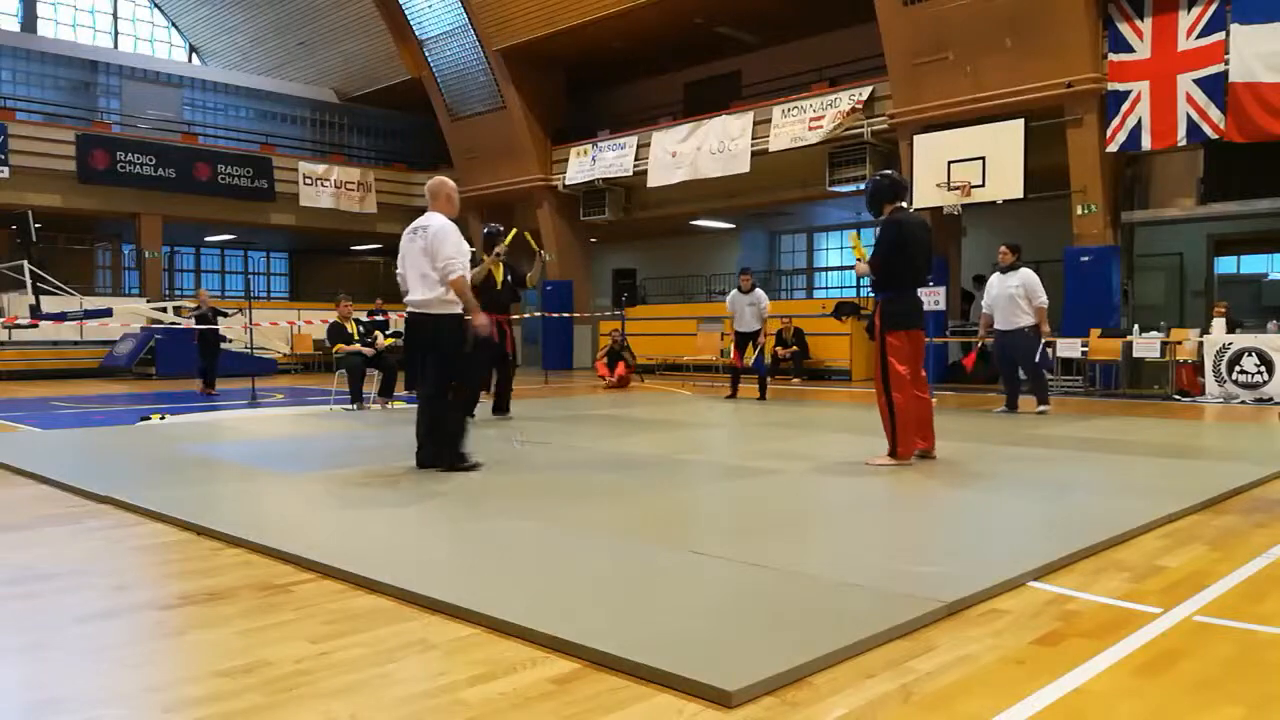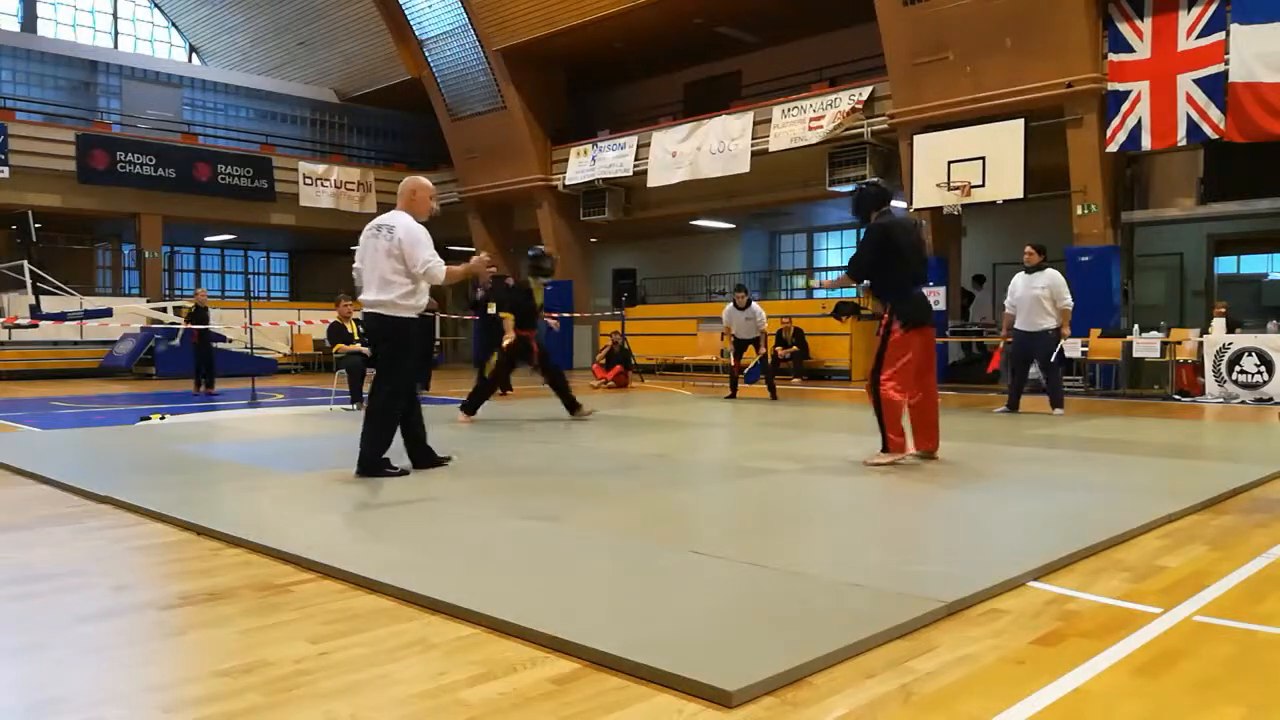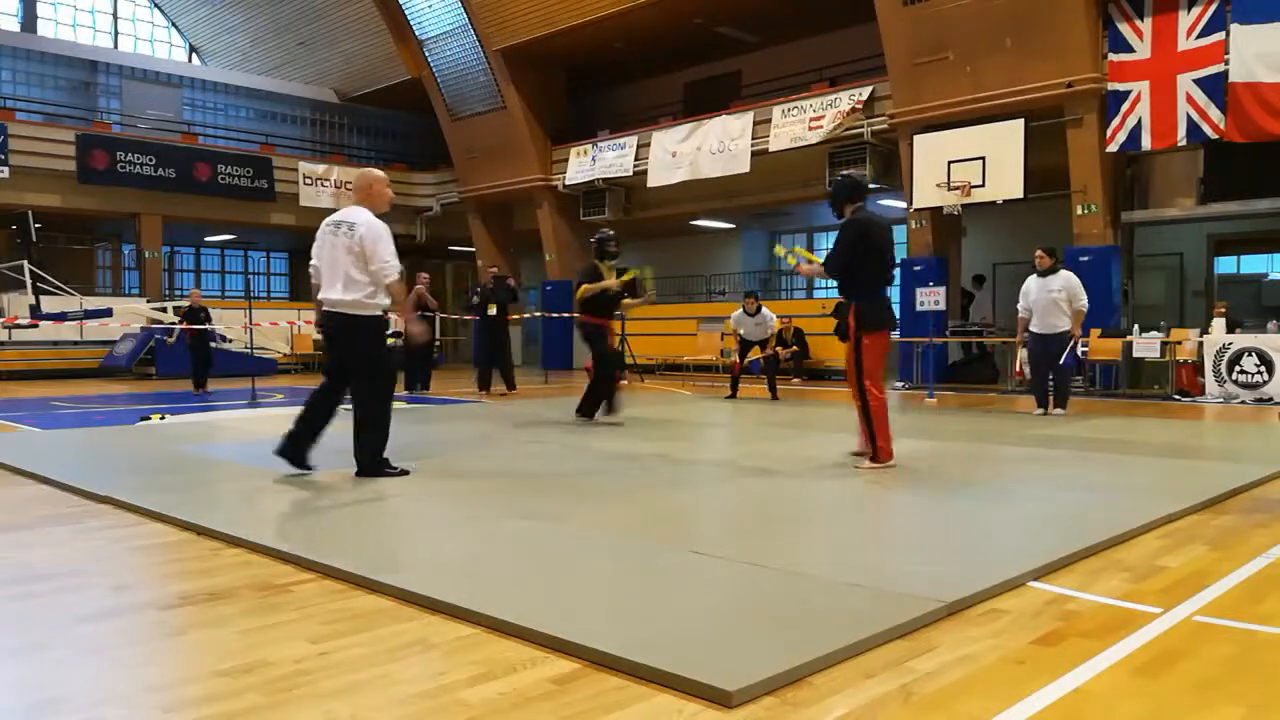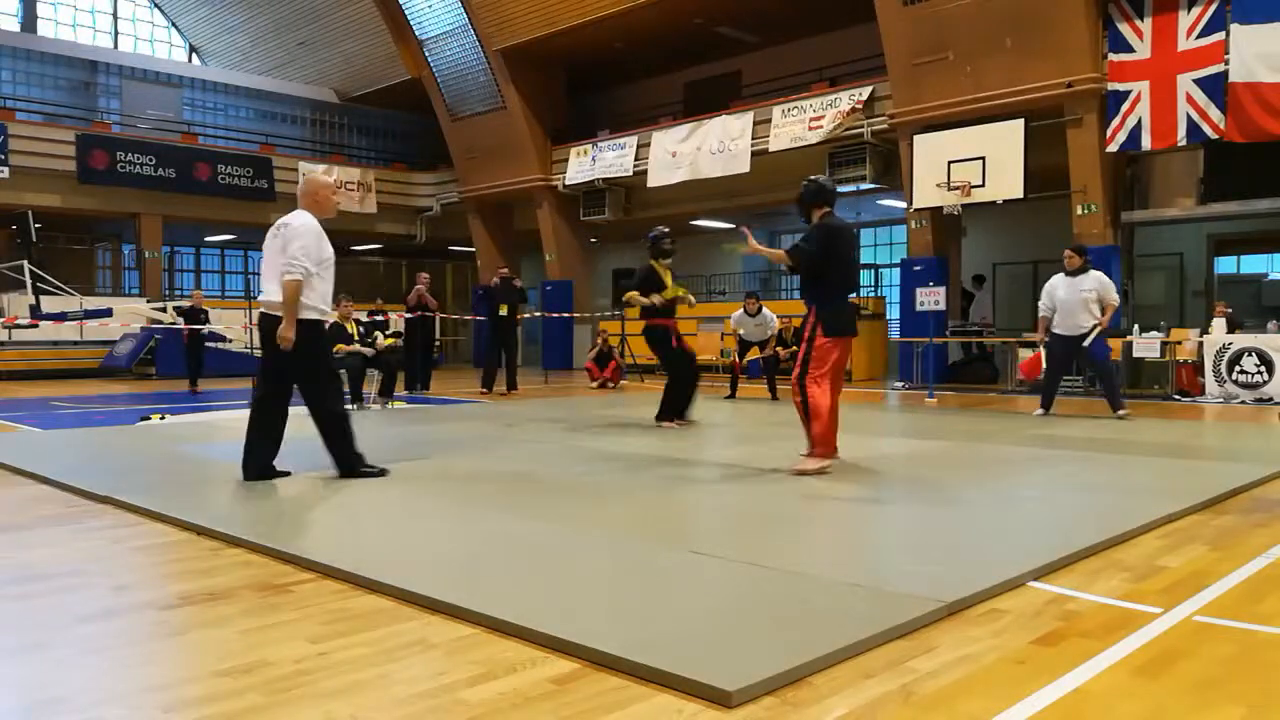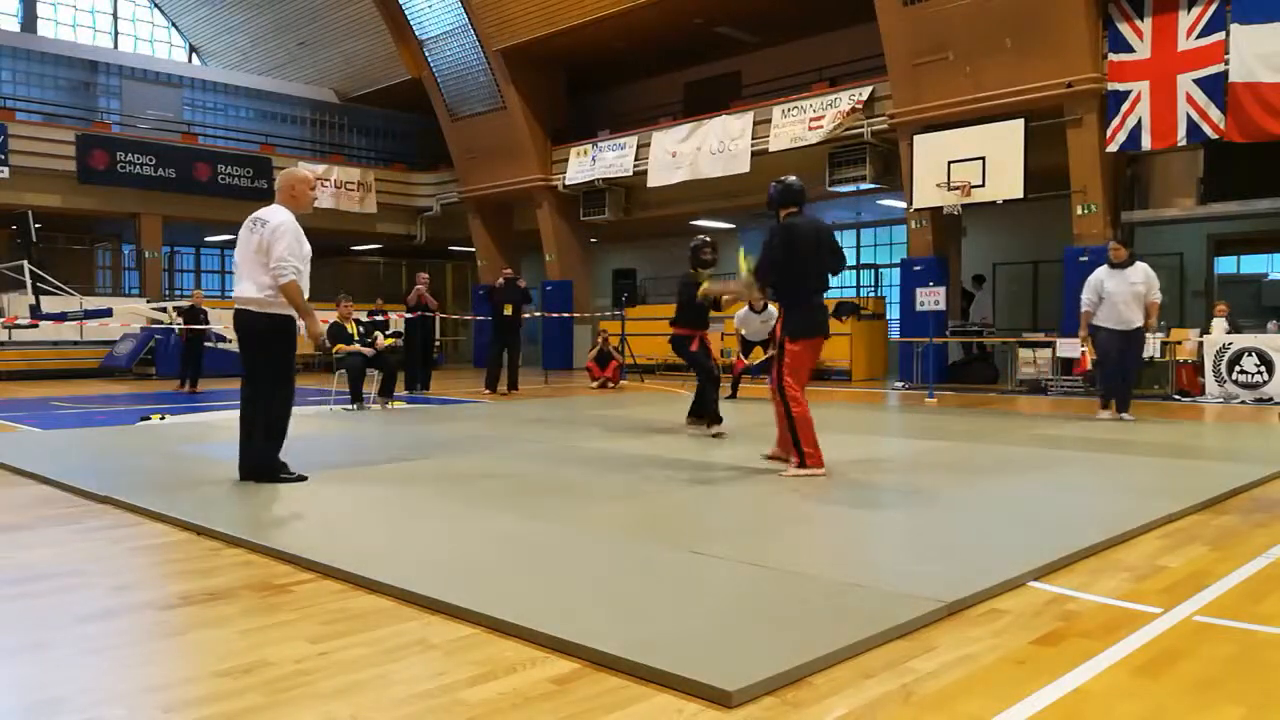
dt=0.4s
person 1, frame 1
left shoulder: (411, 230)
right shoulder: (444, 227)
left elbow: (404, 278)
right elbow: (454, 276)
right wrist: (476, 312)
left hip: (416, 315)
right hip: (443, 317)
left knee: (431, 385)
right knee: (454, 385)
left ankle: (428, 453)
right ankle: (449, 454)
person 1, frame 2
left shoulder: (373, 226)
right shoulder: (412, 230)
left elbow: (359, 273)
right elbow: (434, 273)
right wrist: (470, 268)
left hip: (374, 316)
right hip: (397, 320)
left knee: (403, 386)
right knee: (391, 389)
left ankle: (421, 453)
right ankle: (371, 460)
person 1, frame 3
left shoulder: (330, 223)
right shoulder: (372, 225)
left elbow: (316, 272)
right elbow: (390, 277)
left wrist: (320, 310)
right wrist: (410, 317)
left hip: (333, 316)
right hip: (361, 319)
left knee: (334, 384)
right knee: (374, 391)
left ankle: (295, 445)
right ankle: (370, 461)
person 1, frame 4
left shoulder: (281, 225)
right shoulder: (306, 226)
right elbow: (293, 276)
right wrist: (290, 321)
left hip: (272, 318)
right hip: (298, 323)
left knee: (272, 393)
right knee: (324, 392)
left ankle: (257, 463)
right ankle: (349, 461)
person 1, frame 5
left shoulder: (255, 219)
right shoulder: (285, 224)
right elbow: (286, 278)
right wrist: (310, 318)
left hip: (247, 313)
right hip: (272, 317)
left knee: (255, 389)
right knee: (277, 391)
left ankle: (252, 463)
right ankle: (267, 464)
person 2, frame 1
left shoulder: (892, 224)
right shoulder: (920, 223)
left elbow: (879, 269)
left wrist: (863, 269)
left hip: (892, 309)
right hip: (913, 305)
left knee: (893, 381)
right knee: (916, 378)
left ankle: (901, 451)
right ankle: (924, 444)
person 2, frame 2
left shoulder: (878, 229)
right shoulder: (910, 225)
left elbow: (856, 272)
left wrist: (830, 283)
right wrist: (879, 284)
left hip: (900, 311)
right hip: (919, 306)
left knee: (885, 379)
right knee: (922, 381)
left ankle: (893, 446)
right ankle: (927, 444)
person 2, frame 3
left shoulder: (854, 225)
right shoulder: (879, 224)
left elbow: (834, 269)
left wrist: (809, 269)
right wrist: (829, 262)
left hip: (863, 311)
right hip: (878, 308)
left knee: (864, 383)
right knee: (870, 379)
left ankle: (880, 453)
right ankle: (874, 444)
person 2, frame 4
left shoulder: (824, 229)
right shoulder: (845, 229)
left elbow: (792, 258)
left wrist: (757, 248)
left hip: (825, 315)
right hip: (842, 314)
left knee: (808, 381)
right knee: (829, 382)
left ankle: (819, 452)
right ankle: (825, 445)
person 2, frame 5
left shoulder: (780, 231)
right shoulder: (821, 227)
left elbow: (764, 276)
right elbow: (836, 264)
left hip: (794, 317)
right hip: (817, 314)
left knee: (787, 387)
right knee: (786, 383)
left ankle: (809, 459)
right ankle: (785, 447)
person 3, frame 1
left shoulder: (507, 268)
right shoulder: (481, 266)
left elbow: (530, 281)
right elbow: (473, 278)
left wrist: (538, 262)
right wrist: (491, 259)
left hip: (504, 324)
left knee: (507, 366)
right knee: (481, 368)
left ankle: (501, 408)
right ankle: (467, 411)
person 3, frame 2
left shoulder: (540, 287)
right shoulder: (521, 287)
right elbow: (507, 312)
left wrist: (547, 319)
right wrist: (509, 333)
left hip: (531, 338)
right hip: (514, 338)
left knee: (553, 371)
right knee: (498, 375)
left ankle: (574, 408)
right ankle: (467, 410)
person 3, frame 3
left shoulder: (614, 273)
right shoulder: (590, 270)
left elbow: (620, 304)
right elbow: (580, 292)
left wrist: (642, 301)
right wrist: (604, 284)
left hip: (604, 327)
right hip: (591, 326)
left knee: (603, 370)
right knee: (612, 362)
left ankle: (585, 411)
right ankle: (610, 409)
person 3, frame 4
left shoulder: (669, 272)
right shoulder: (646, 272)
right elbow: (630, 296)
left wrist: (687, 298)
right wrist: (647, 301)
left hip: (670, 328)
right hip: (656, 329)
left knee: (690, 368)
right knee: (679, 371)
left ankle: (679, 414)
right ankle: (664, 417)
person 3, frame 5
left shoulder: (706, 281)
right shoulder: (688, 280)
left elbow: (718, 304)
right elbow: (704, 291)
left wrist: (735, 296)
right wrist: (735, 287)
left hip: (700, 337)
right hip: (684, 338)
left knee: (711, 377)
right knee: (707, 373)
left ankle: (695, 416)
right ankle: (713, 422)
person 4, frame 1
left shoulder: (1026, 275)
right shoulder: (994, 279)
left elbow: (1040, 301)
right elbow: (987, 307)
left wrist: (1044, 324)
right wrist: (983, 329)
left hip: (1025, 330)
right hip: (1002, 331)
left knee: (1031, 367)
right knee: (1006, 370)
left ankle: (1043, 402)
right ankle: (1010, 404)
person 4, frame 2
left shoulder: (1052, 276)
right shoulder: (1017, 278)
left elbow: (1065, 303)
right elbow: (1010, 307)
left wrist: (1065, 326)
right wrist: (1005, 329)
left hip: (1047, 332)
right hip: (1021, 332)
left knee: (1050, 371)
right knee: (1016, 369)
left ankle: (1057, 406)
right ankle: (1011, 405)
person 4, frame 3
left shoulder: (1067, 278)
right shoulder: (1030, 282)
left elbow: (1081, 304)
right elbow: (1024, 311)
left wrist: (1077, 327)
right wrist: (1020, 334)
left hip: (1063, 333)
right hip: (1037, 334)
left knee: (1061, 371)
right knee: (1037, 371)
left ankle: (1059, 405)
right ankle: (1042, 405)
person 4, frame 4
left shoulder: (1097, 278)
right shoulder: (1055, 282)
left elbow: (1112, 299)
right elbow: (1045, 309)
left wrist: (1105, 317)
right wrist: (1041, 332)
left hip: (1090, 333)
right hip: (1061, 335)
left knee: (1103, 368)
right knee: (1052, 372)
left ankle: (1118, 407)
right ankle: (1044, 407)
person 4, frame 5
left shoulder: (1143, 270)
right shoulder: (1100, 274)
left elbow: (1153, 296)
right elbow: (1088, 303)
left wrist: (1153, 318)
right wrist: (1083, 328)
left hip: (1134, 330)
right hip: (1104, 329)
left knee: (1130, 371)
right knee: (1109, 367)
left ankle: (1122, 409)
right ankle: (1105, 407)
